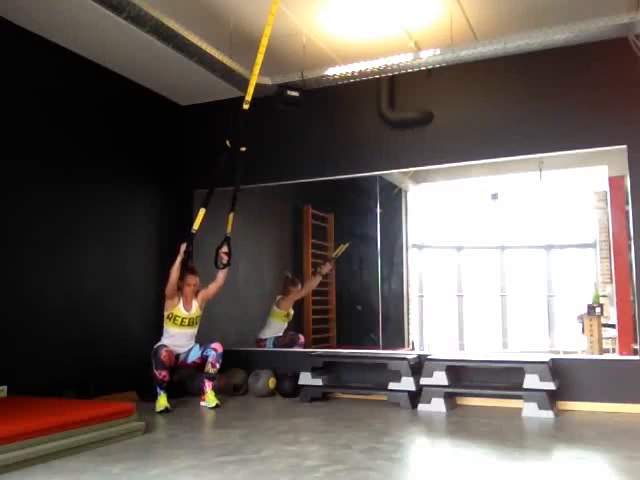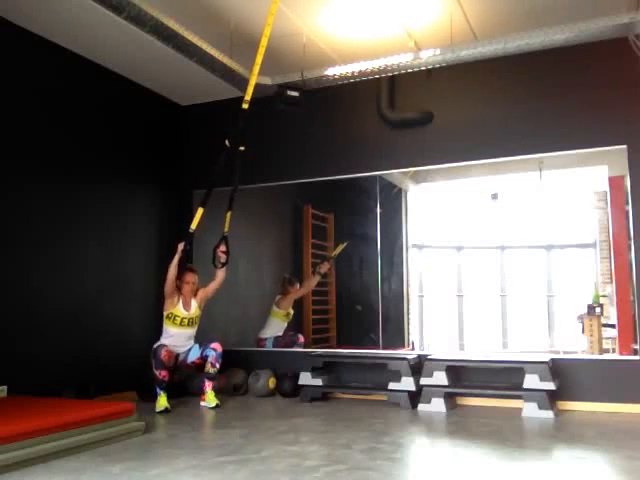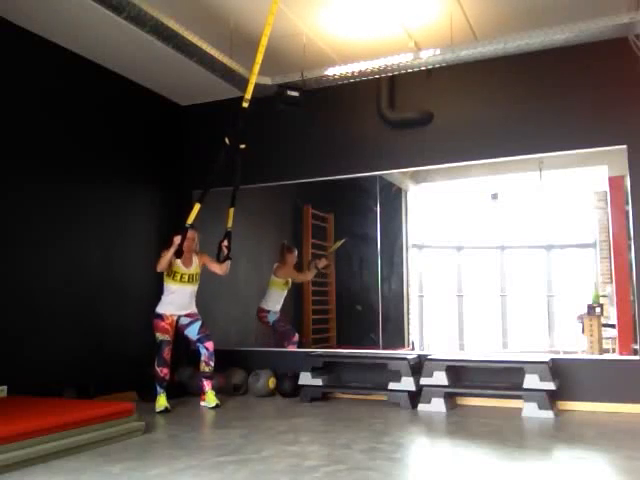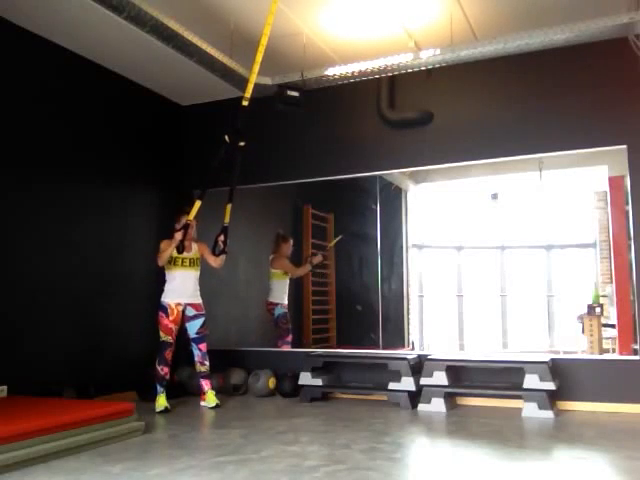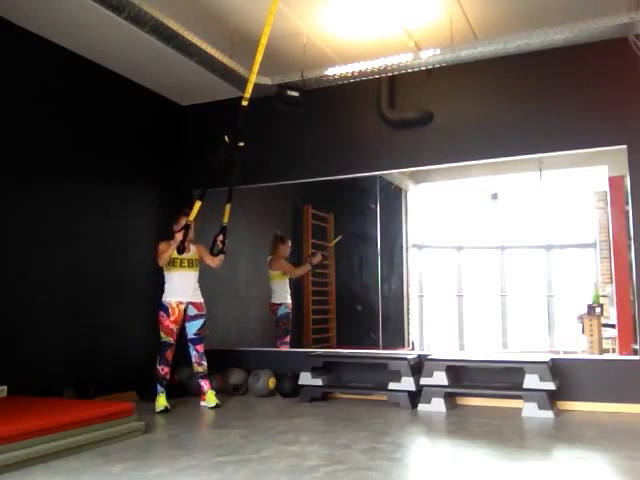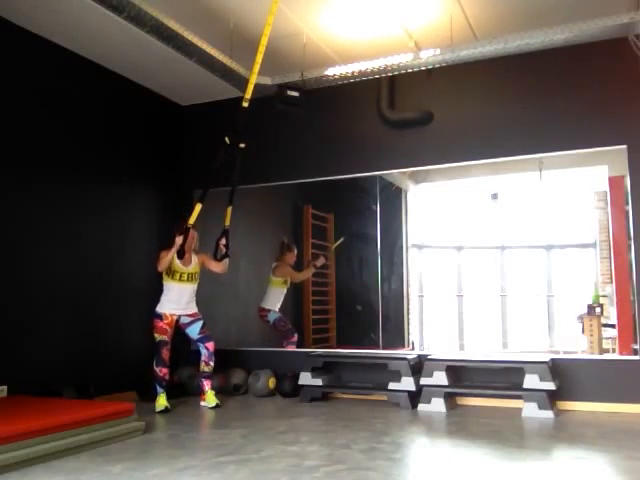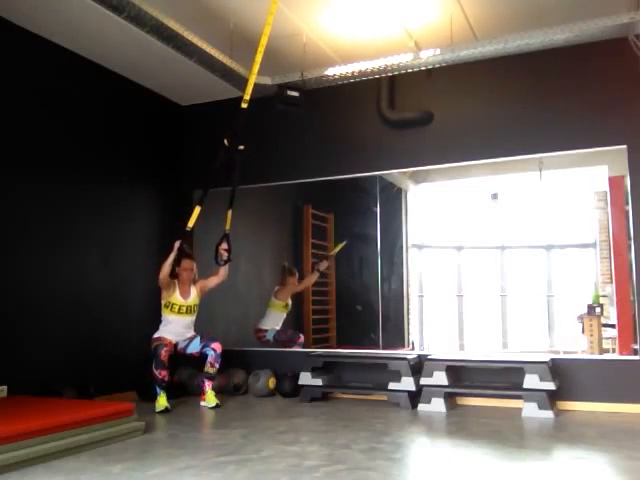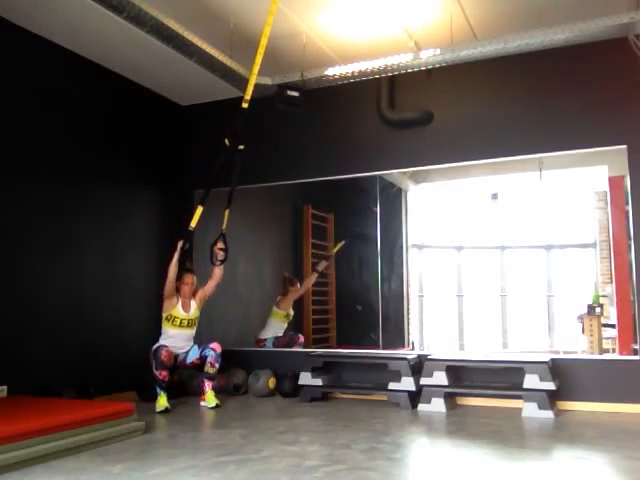
dt=0.4s
person 1, frame 1
left shoulder: (200, 299)
right shoulder: (172, 300)
left elbow: (218, 282)
right elbow: (172, 280)
left wrist: (224, 261)
right wrist: (180, 256)
left hip: (188, 351)
right hip: (168, 351)
left knee: (215, 348)
right knee: (161, 353)
left ankle: (207, 394)
right ankle: (161, 396)
person 1, frame 2
left shoulder: (199, 298)
right shoulder: (171, 298)
left elbow: (217, 281)
right elbow: (169, 281)
left wrist: (222, 259)
right wrist: (178, 255)
left hip: (187, 351)
right hip: (167, 349)
left knee: (215, 348)
right knee: (162, 353)
left ankle: (207, 394)
right ankle: (161, 396)
person 1, frame 3
left shoulder: (201, 258)
right shoulder: (169, 255)
left elbow: (223, 270)
right elbow: (159, 268)
left wrist: (226, 253)
right wrist: (174, 248)
left hip: (188, 313)
right hip: (165, 313)
left knee: (207, 345)
right knee: (164, 349)
left ankle: (207, 393)
right ankle: (161, 396)
person 1, frame 4
left shoulder: (200, 247)
right shoulder: (167, 244)
left elbow: (217, 263)
right elbow: (160, 261)
left wrist: (223, 248)
right wrist: (175, 242)
left hip: (194, 303)
right hip: (171, 303)
left knee: (200, 346)
right knee: (166, 347)
left ankle: (207, 393)
right ankle: (161, 395)
person 1, frame 5
left shoulder: (198, 249)
right shoulder: (166, 245)
left elbow: (215, 263)
right elbow: (161, 262)
left wrist: (221, 248)
right wrist: (176, 243)
left hip: (195, 303)
right hip: (172, 303)
left knee: (197, 347)
right knee: (167, 347)
left ankle: (206, 393)
right ankle: (161, 395)
person 1, frame 6
left shoulder: (200, 258)
right shoulder: (168, 254)
left elbow: (221, 269)
right elbow: (160, 267)
left wrist: (224, 251)
right wrist: (175, 248)
left hip: (189, 313)
right hip: (165, 313)
left knee: (208, 345)
right knee: (163, 350)
left ankle: (206, 393)
right ankle: (161, 396)
person 1, frame 7
left shoulder: (199, 288)
right shoulder: (169, 288)
left elbow: (221, 277)
right elbow: (162, 276)
left wrist: (224, 257)
right wrist: (174, 253)
left hip: (187, 338)
right hip: (165, 337)
left knee: (215, 347)
right knee: (161, 352)
left ankle: (206, 393)
right ankle: (161, 396)
person 1, frame 8
left shoulder: (198, 299)
right shoulder: (171, 300)
left elbow: (215, 279)
right elbow: (169, 279)
left wrist: (219, 256)
right wrist: (178, 253)
left hip: (187, 352)
right hip: (166, 349)
left knee: (214, 348)
right knee: (162, 354)
left ankle: (207, 394)
right ankle: (161, 396)
